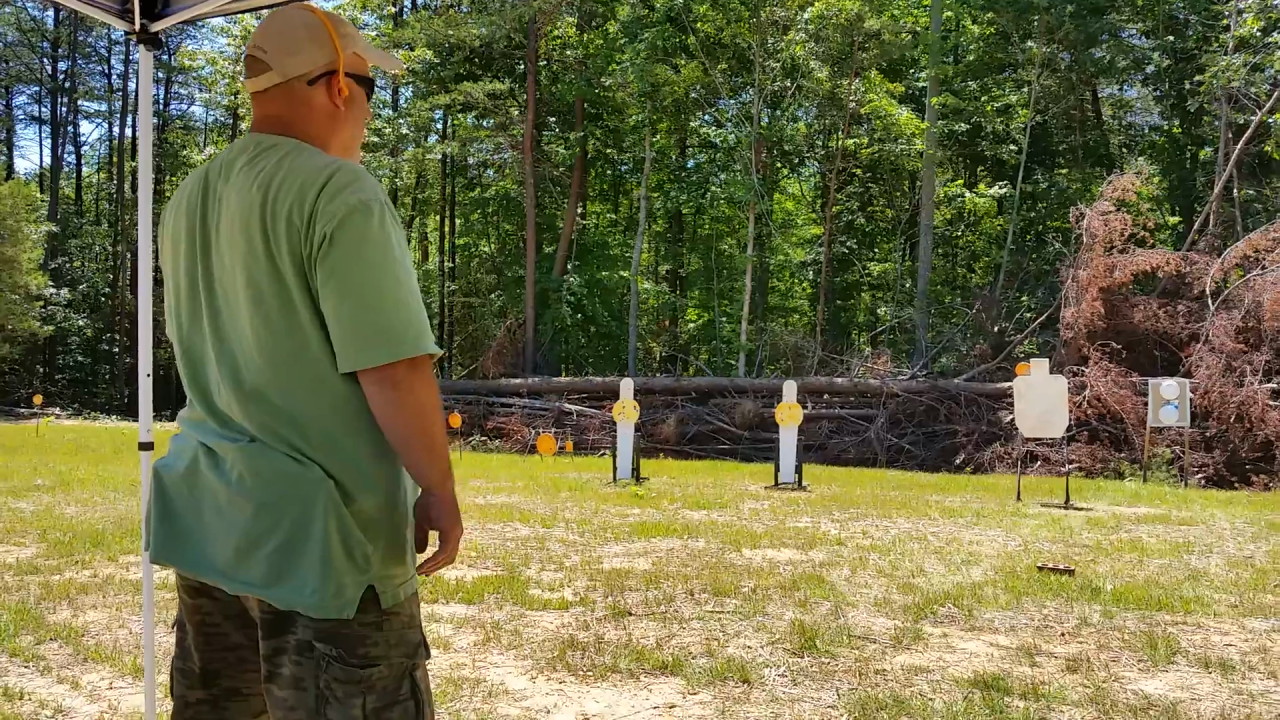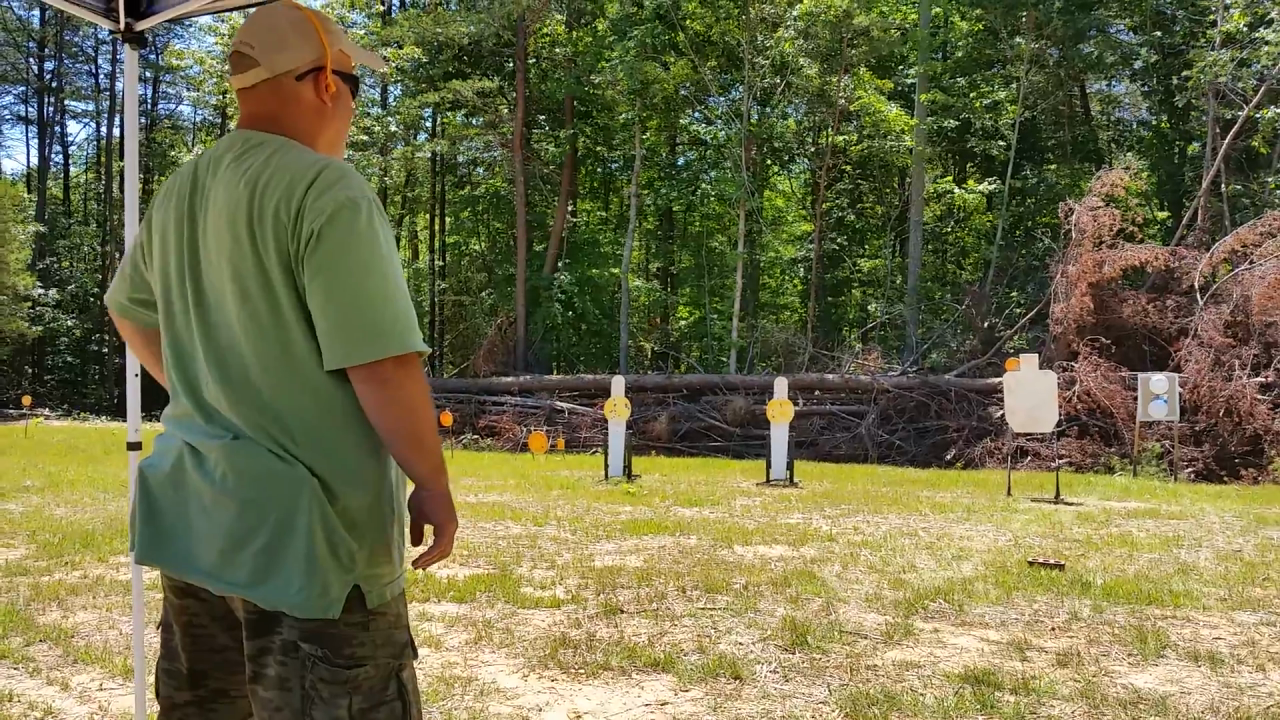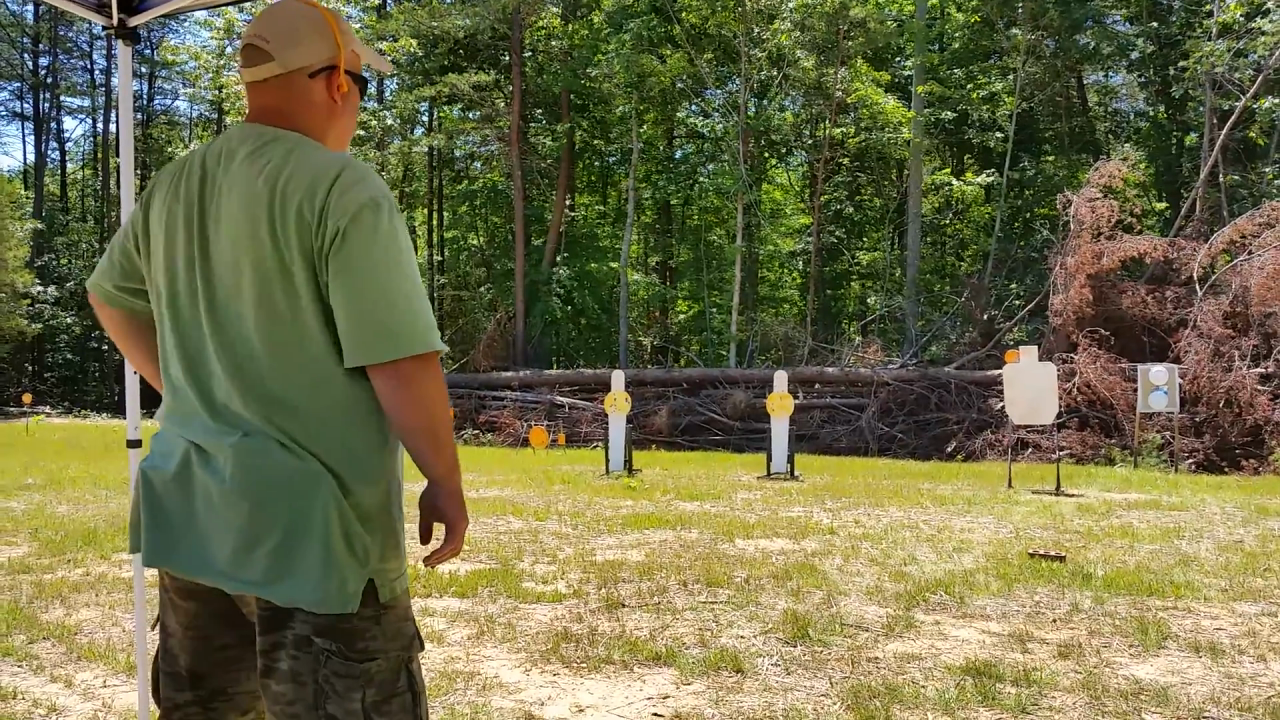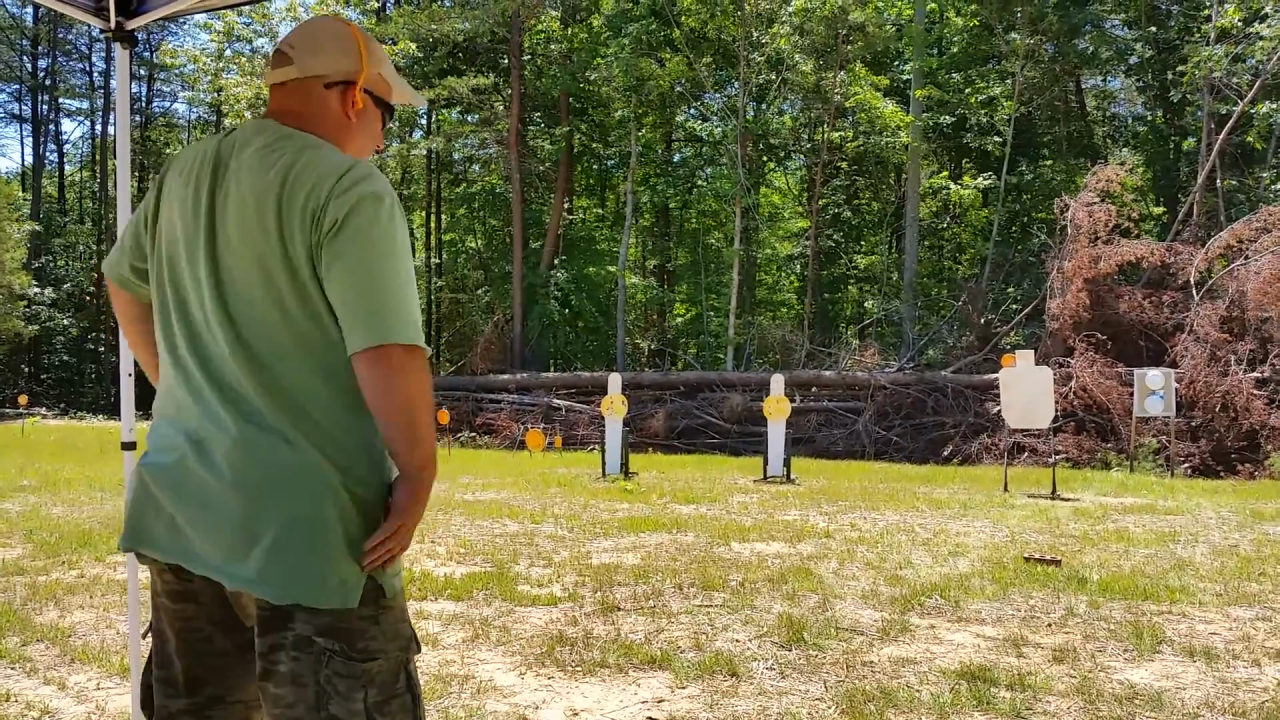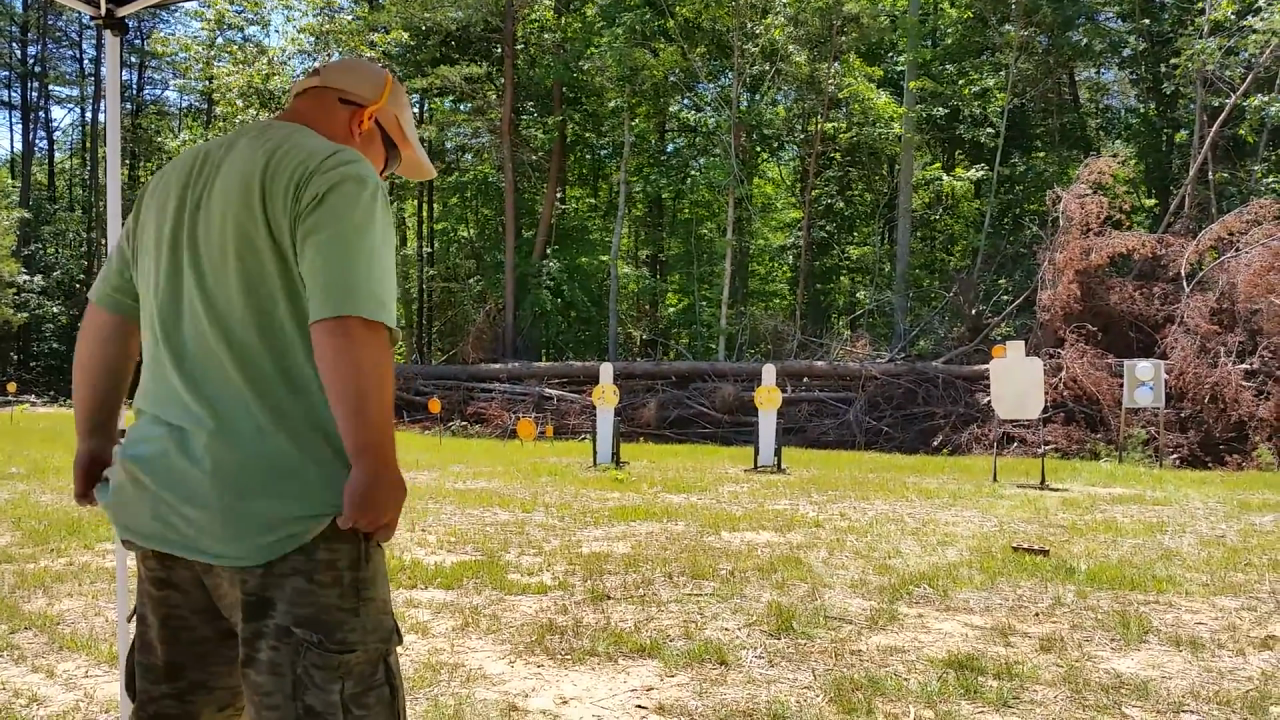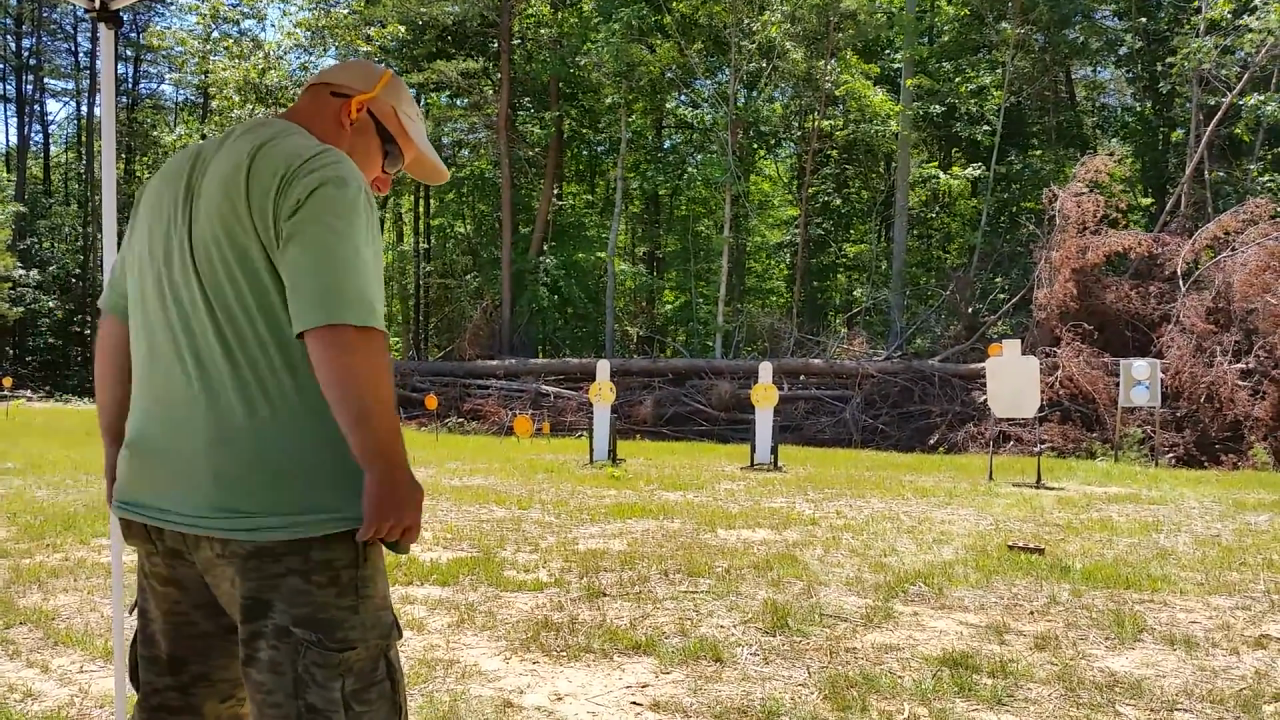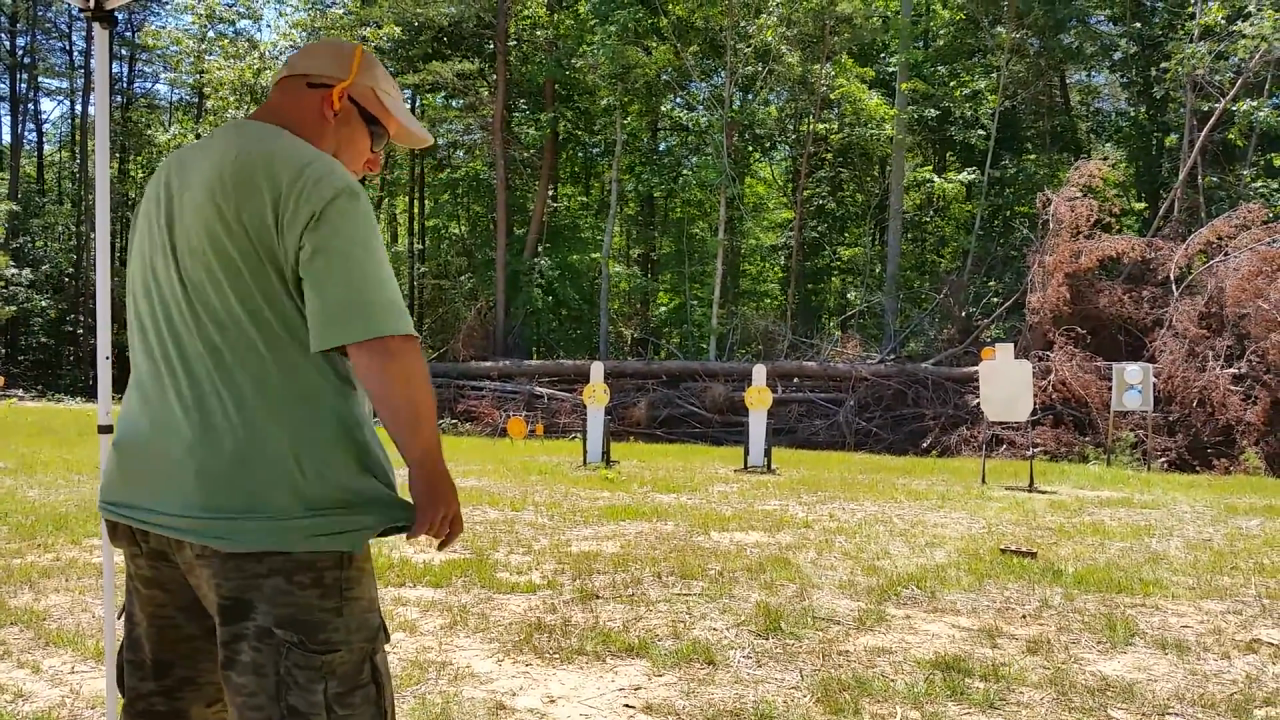
dt=0.5s
person 1, frame 1
left shoulder: (190, 197)
right shoulder: (340, 193)
right elbow: (394, 367)
right wrist: (439, 491)
left hip: (207, 517)
right hip: (320, 531)
person 1, frame 2
left shoulder: (177, 193)
right shoulder: (327, 190)
left elbow: (130, 310)
right elbow: (383, 363)
right wrist: (432, 485)
left hip: (195, 517)
right hip: (306, 529)
person 1, frame 3
left shoulder: (173, 185)
right shoulder: (343, 189)
left elbow: (112, 297)
right elbow: (402, 360)
right wrist: (445, 483)
left hip: (190, 517)
right hip: (311, 527)
person 1, frame 4
left shoulder: (184, 174)
right shoulder: (348, 188)
left elbow: (126, 282)
right elbow: (387, 351)
right wrist: (419, 470)
left hip: (182, 506)
right hip: (306, 520)
person 1, frame 5
left shoulder: (177, 177)
right shoulder: (335, 174)
left elbow: (110, 309)
right elbow: (350, 330)
left wrist: (96, 434)
right wrist: (377, 470)
left hip: (166, 494)
right hip: (285, 506)
person 1, frame 6
left shoulder: (174, 176)
right shoulder: (320, 176)
left elbow: (119, 322)
right elbow: (341, 335)
left wrist: (121, 450)
right wrist: (389, 472)
left hip: (167, 495)
right hip: (285, 507)
person 1, frame 7
left shoulder: (173, 175)
right shoulder: (313, 183)
right elbow: (381, 343)
right wrist: (431, 472)
left hip: (153, 494)
right hip: (271, 506)
